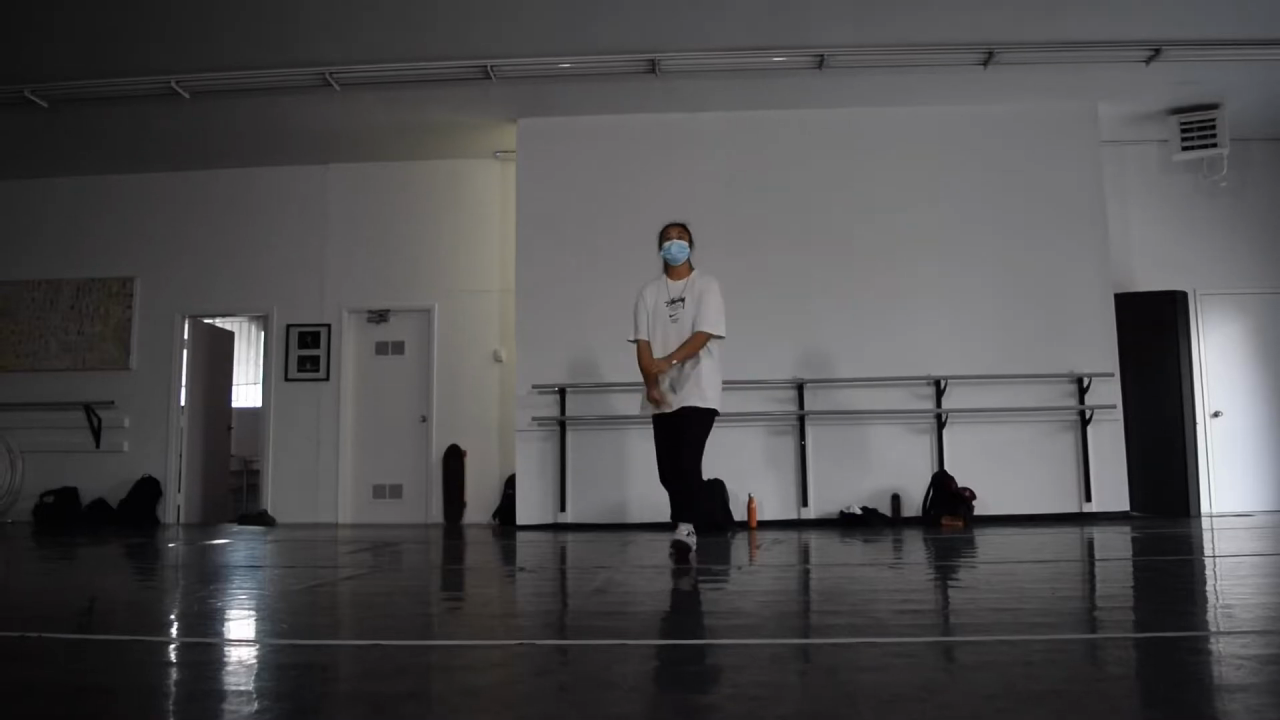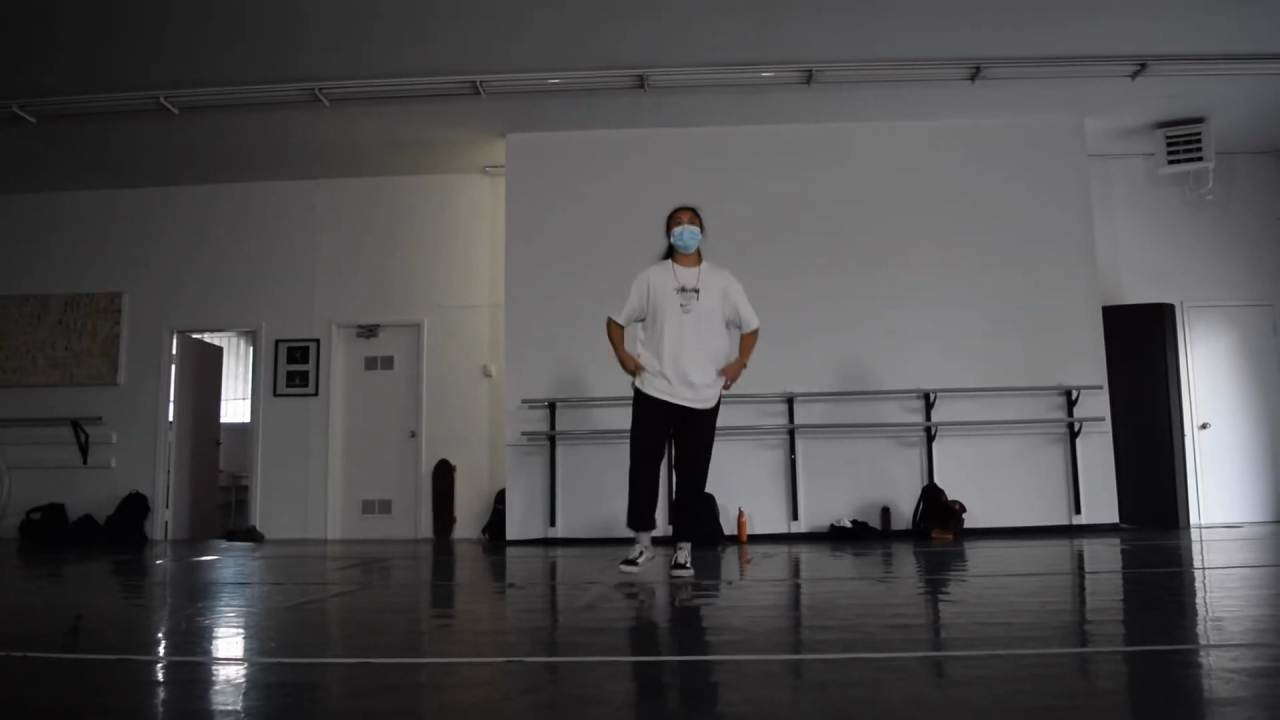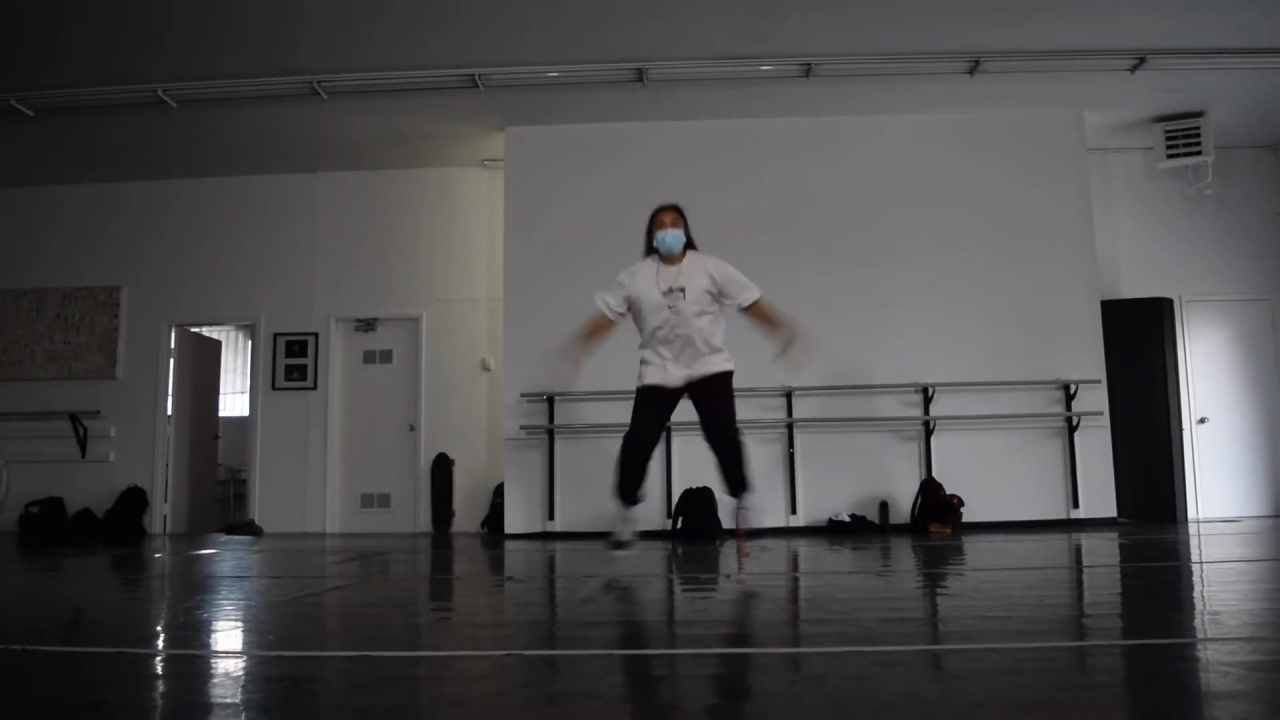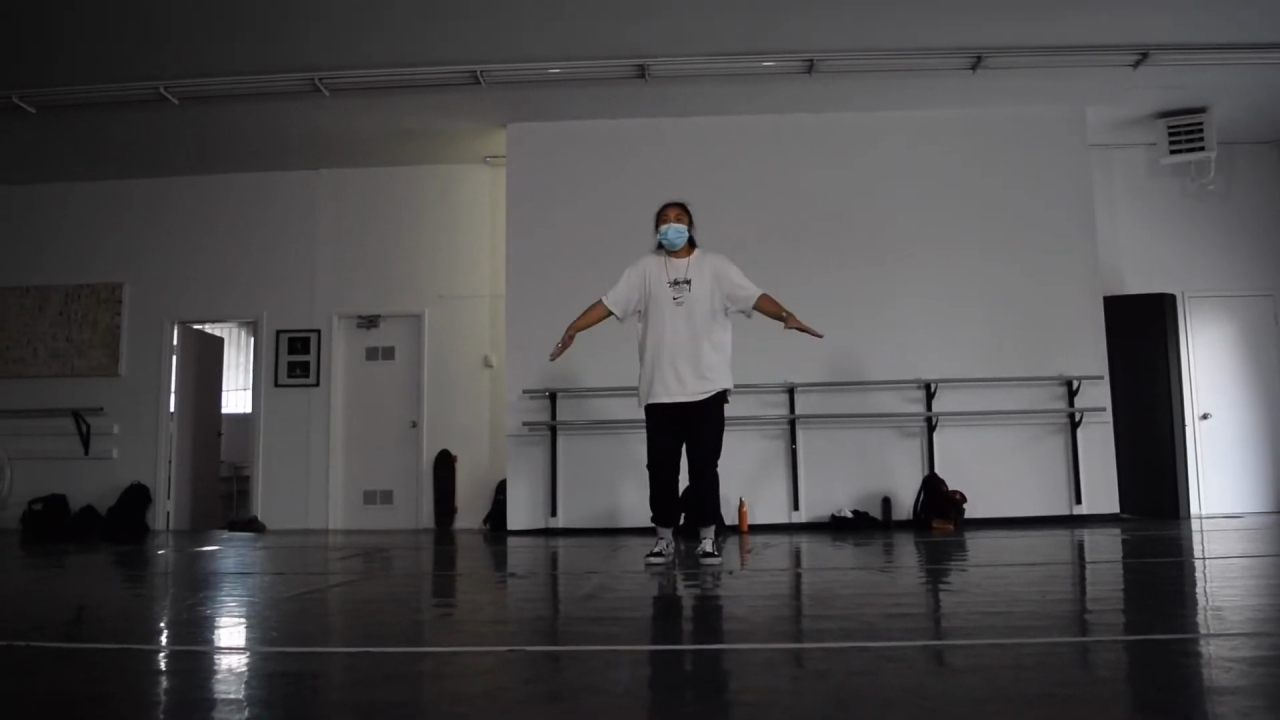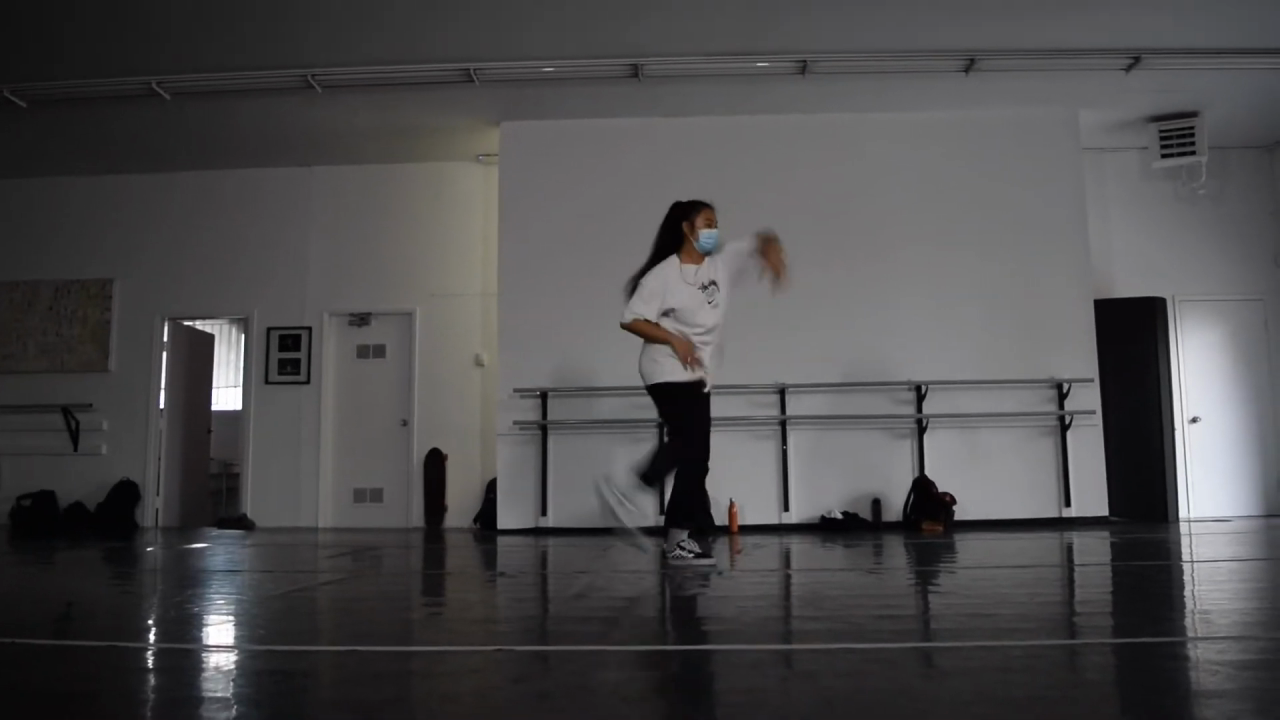
dt=1s
person 1, frame 1
left shoulder: (706, 286)
right shoulder: (649, 292)
left elbow: (703, 335)
right elbow: (643, 345)
left wrist: (668, 362)
right wrist: (651, 385)
left hip: (699, 392)
right hip: (663, 396)
left knee: (687, 461)
right knee: (669, 466)
left ankle: (683, 528)
right ankle: (684, 528)
person 1, frame 2
left shoulder: (722, 279)
right shoulder: (651, 277)
left elbow: (750, 325)
right elbow: (617, 321)
left wrist: (739, 362)
right wrist: (622, 352)
left hip: (703, 392)
right hip: (654, 388)
left knee: (692, 471)
right knee: (645, 462)
left ankle: (683, 548)
right ankle: (642, 542)
person 1, frame 3
left shoulder: (709, 267)
right shoulder: (637, 274)
left elbow: (749, 300)
right elbow: (608, 312)
left wrist: (781, 328)
right wrist: (582, 342)
left hip: (708, 365)
right hip: (658, 371)
left knee: (724, 435)
right knee: (637, 443)
left ankle: (741, 503)
right ankle: (626, 515)
person 1, frame 4
left shoulder: (715, 266)
right shoulder: (645, 269)
left elbow: (755, 297)
right elbow: (609, 304)
left wrist: (786, 315)
right wrist: (573, 329)
left hip: (707, 385)
right hip: (660, 387)
left knee: (704, 462)
right knee: (661, 463)
left ankle: (707, 538)
right ankle: (665, 537)
person 1, frame 5
left shoulder: (726, 258)
right shoulder: (664, 275)
left elbow: (767, 240)
right elbow: (631, 320)
left wrist: (772, 253)
right wrist: (676, 340)
left hip: (701, 375)
right hip: (670, 372)
left knee: (696, 457)
right knee: (689, 445)
left ankle: (679, 538)
right ankle: (630, 492)
